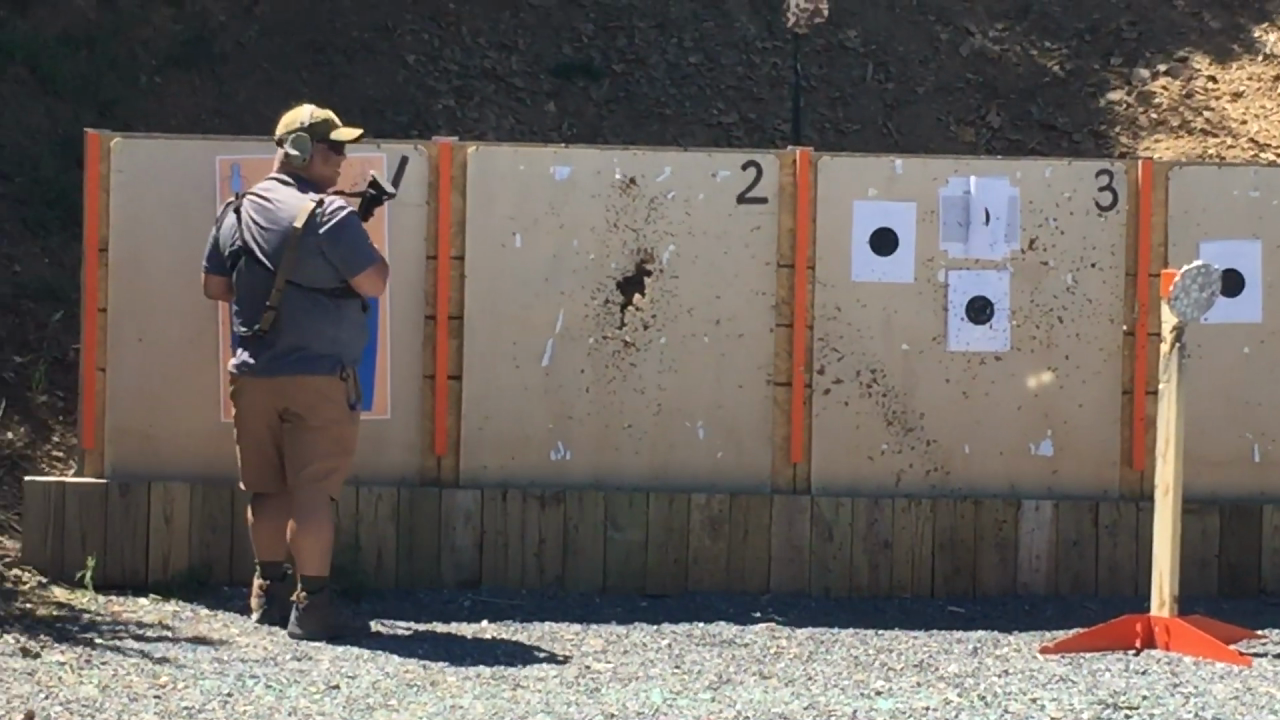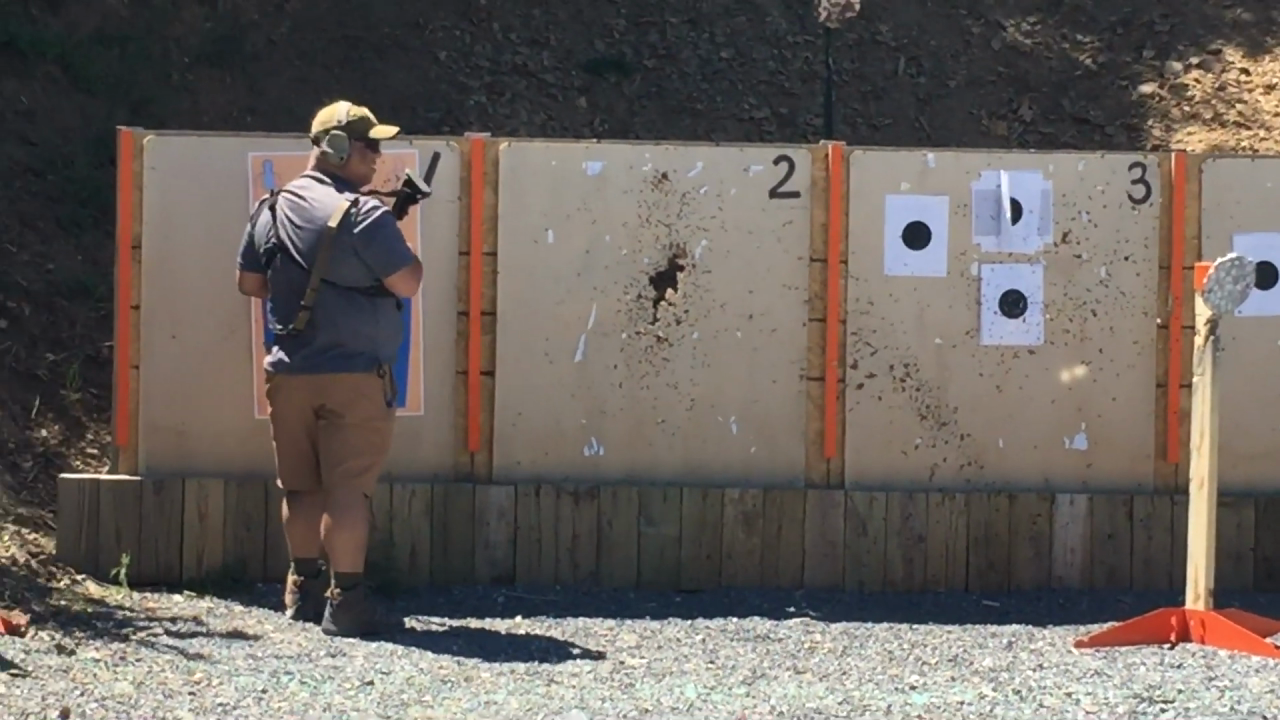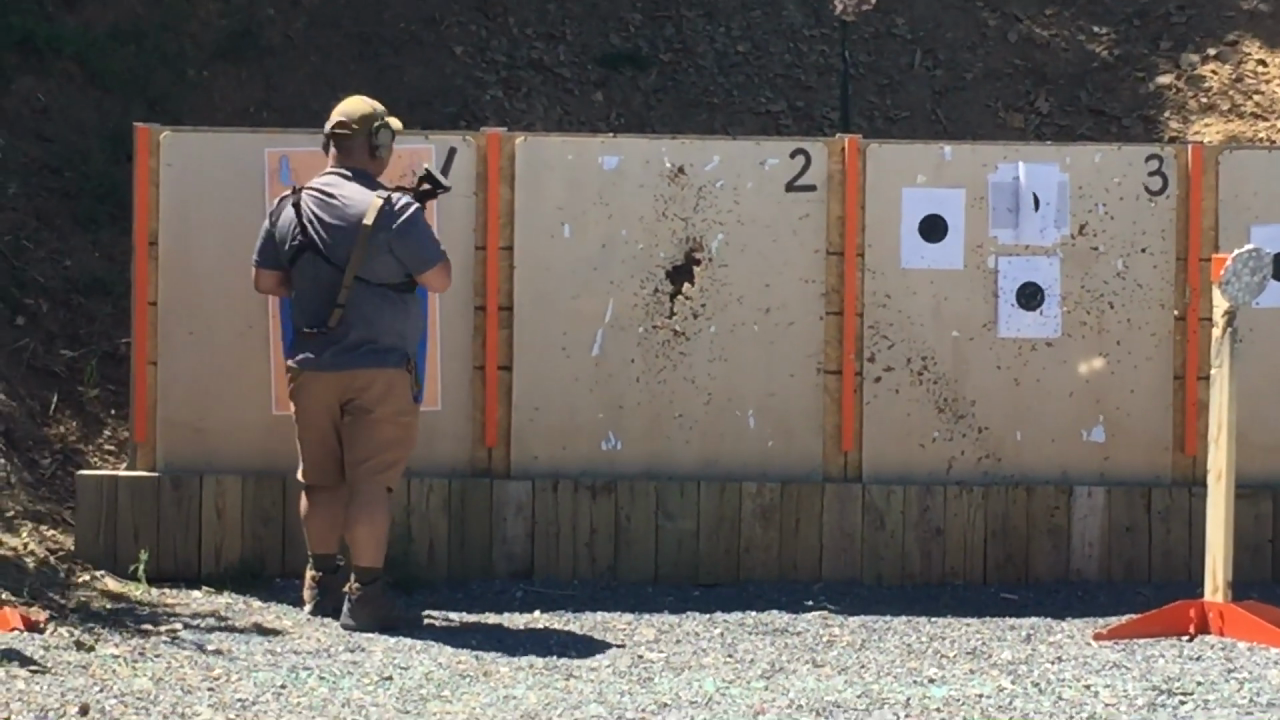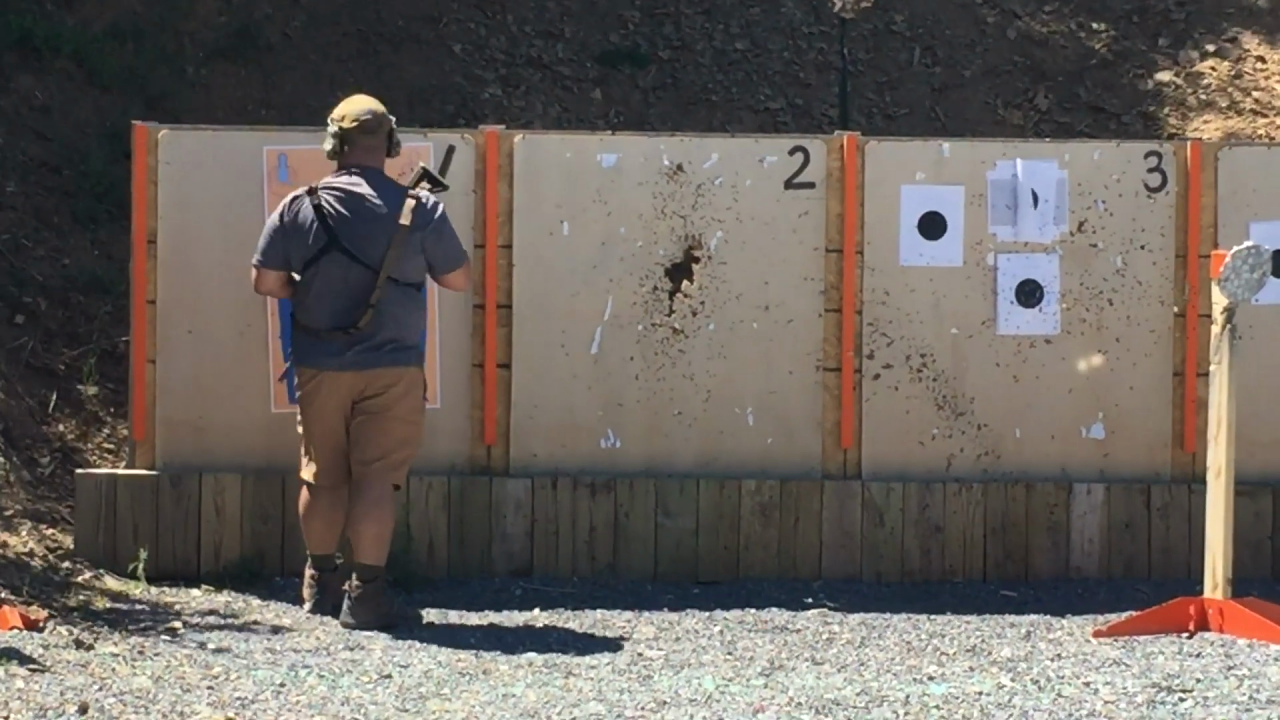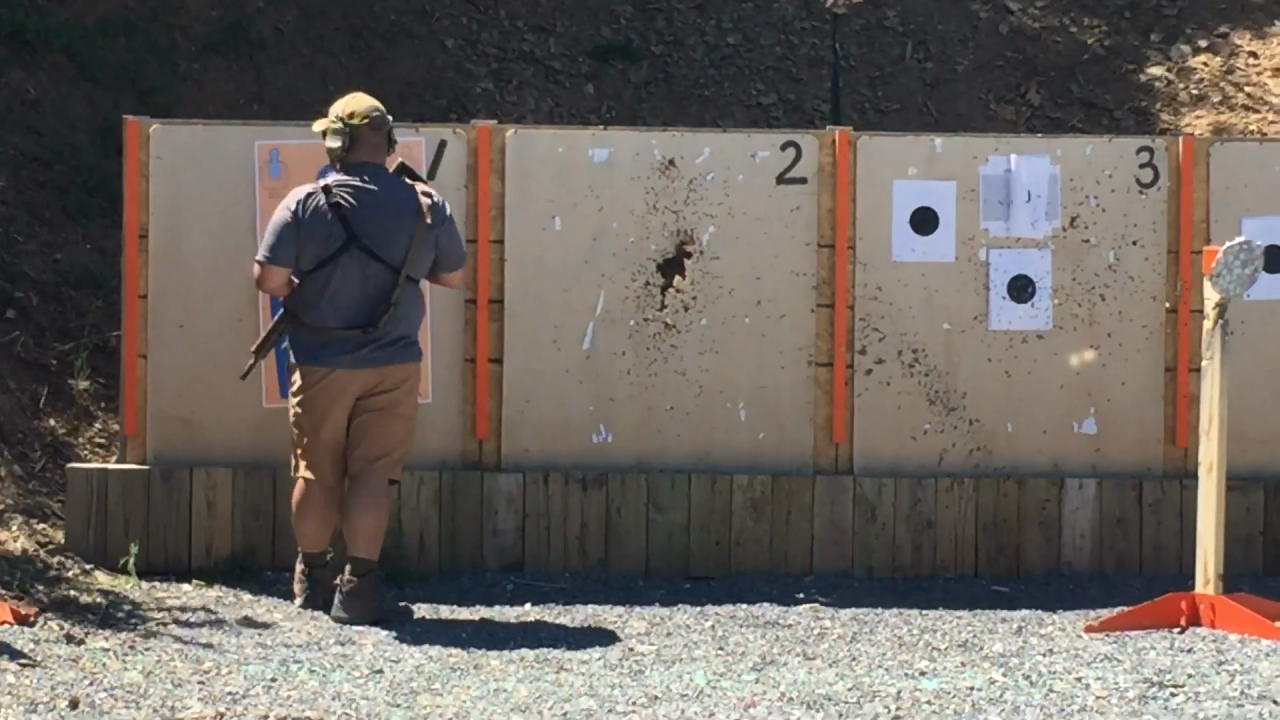
dt=0.3s
person 1, frame 1
left shoulder: (236, 211)
right shoulder: (329, 213)
left elbow: (214, 287)
right elbow: (373, 284)
right wrist: (374, 253)
left hip: (254, 374)
right hip: (318, 376)
left knee: (267, 488)
right knee: (313, 490)
left ankle: (269, 593)
right ankle: (312, 606)
person 1, frame 2
left shoulder: (271, 208)
right shoulder: (363, 214)
left elbow: (249, 283)
right elbow: (407, 284)
right wrist: (403, 251)
left hip: (290, 370)
right hip: (354, 373)
left knee: (301, 485)
right knee: (347, 487)
left ankle: (303, 589)
right ankle: (346, 602)
person 1, frame 3
left shoulder: (290, 205)
right shoulder: (393, 209)
left elbow: (265, 281)
right elbow: (438, 280)
right wrist: (424, 245)
left hip: (312, 367)
right hip: (380, 370)
left knee: (321, 480)
right knee: (370, 482)
left ankle: (321, 585)
right ankle: (364, 597)
person 1, frame 4
left shoulder: (298, 205)
right shoulder: (421, 209)
left elbow: (265, 282)
right elbow: (459, 280)
left hip: (319, 367)
right hip: (392, 369)
left knee: (321, 477)
right knee: (375, 479)
left ankle: (320, 585)
right ankle: (365, 594)
person 1, frame 5
left shoulder: (307, 201)
right shoulder: (428, 206)
left elbow: (267, 279)
right elbow: (453, 278)
left wrist: (302, 292)
left hip: (321, 364)
right hip: (392, 364)
left knee: (316, 474)
right knee: (371, 475)
left ankle: (311, 580)
right ankle: (357, 589)
